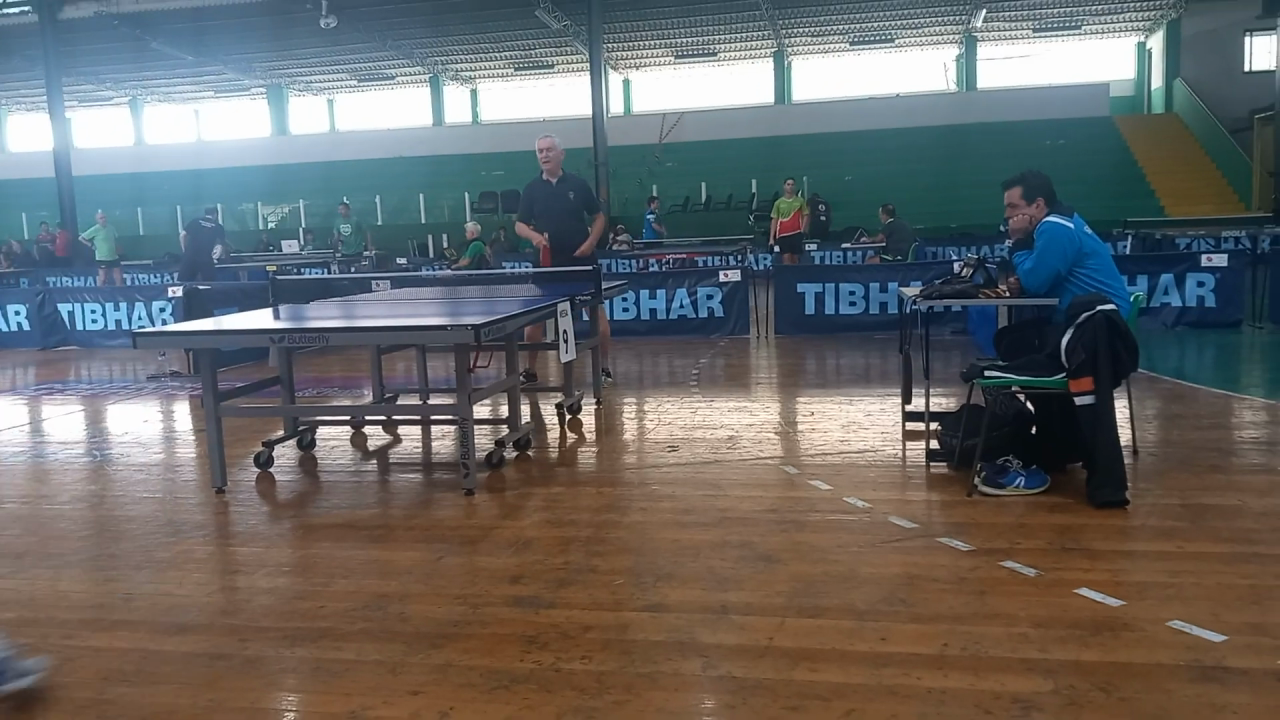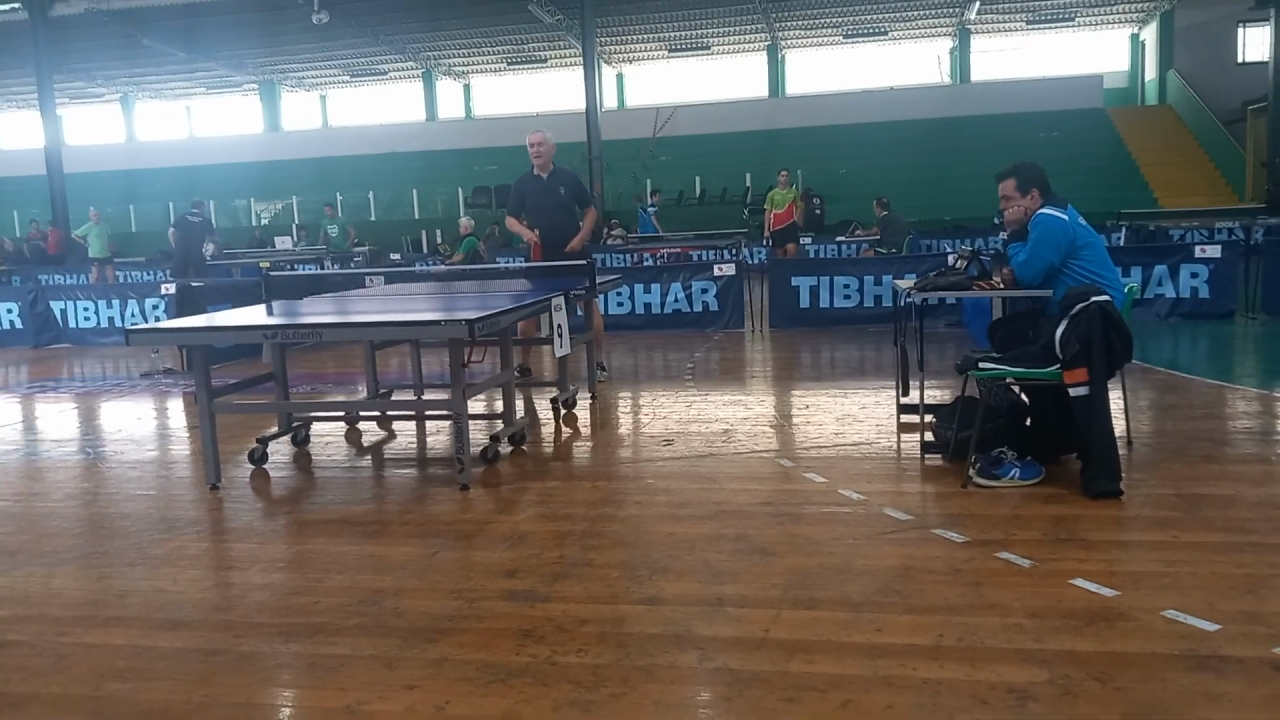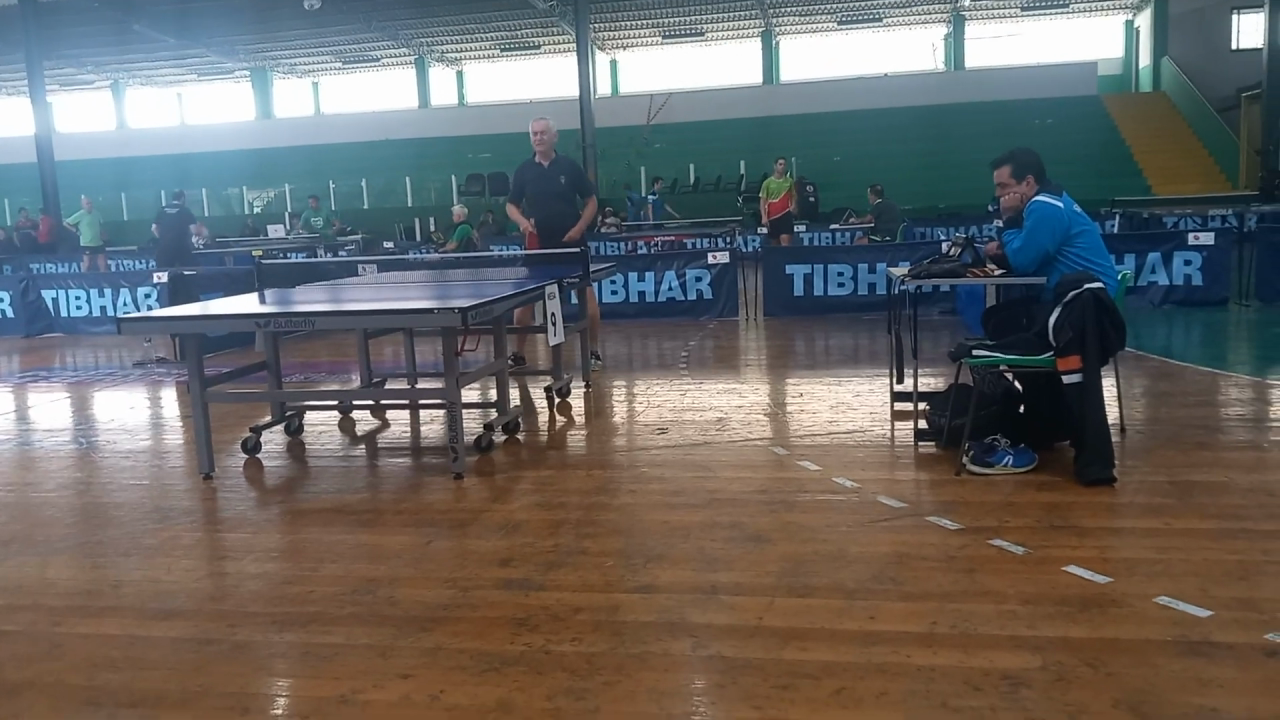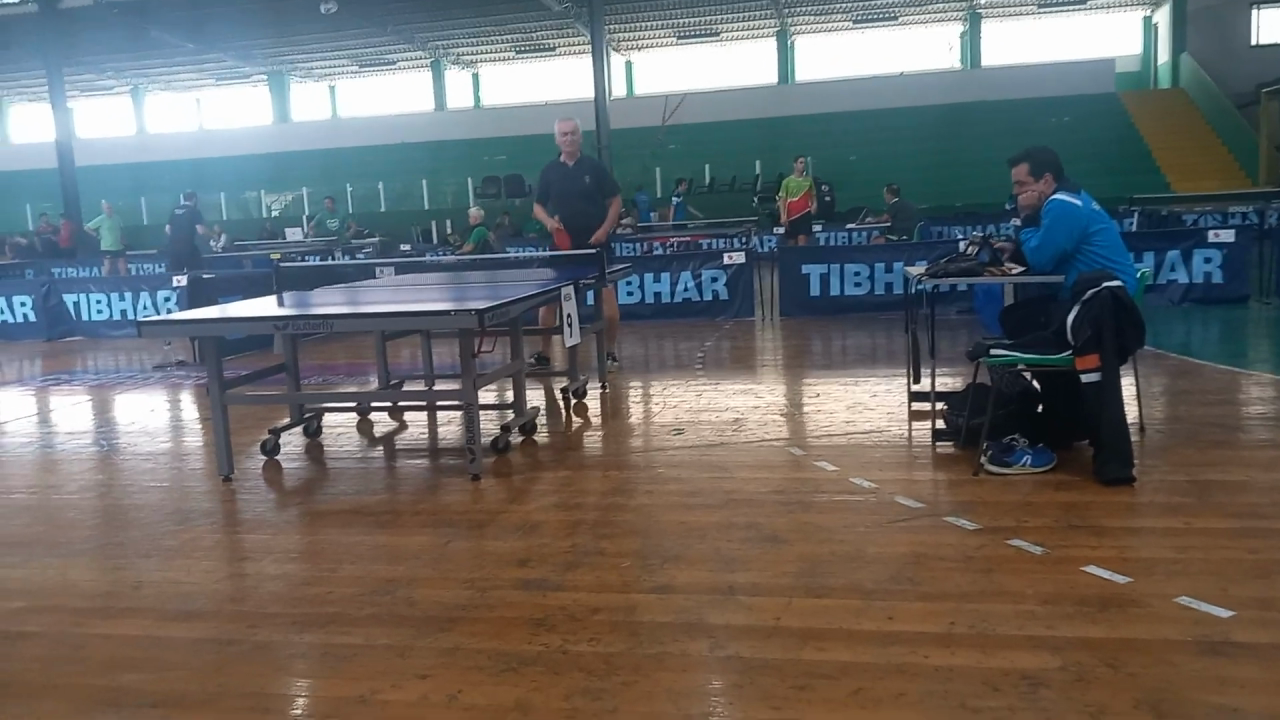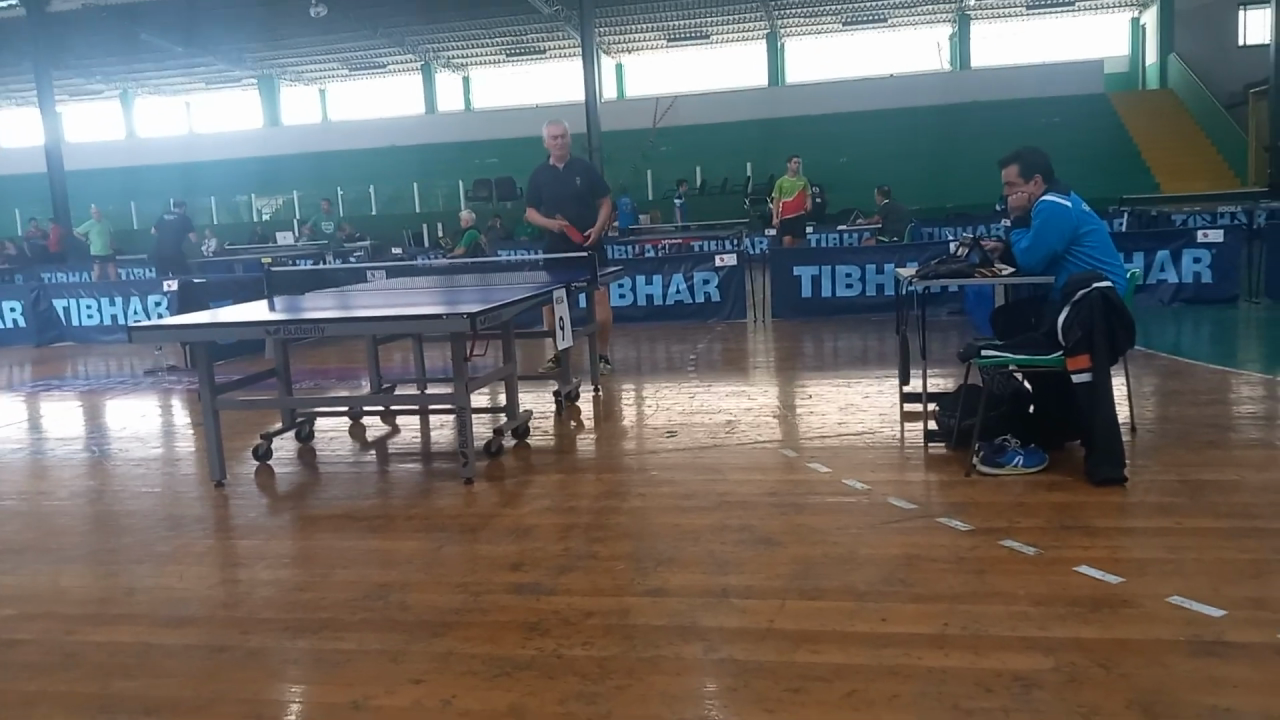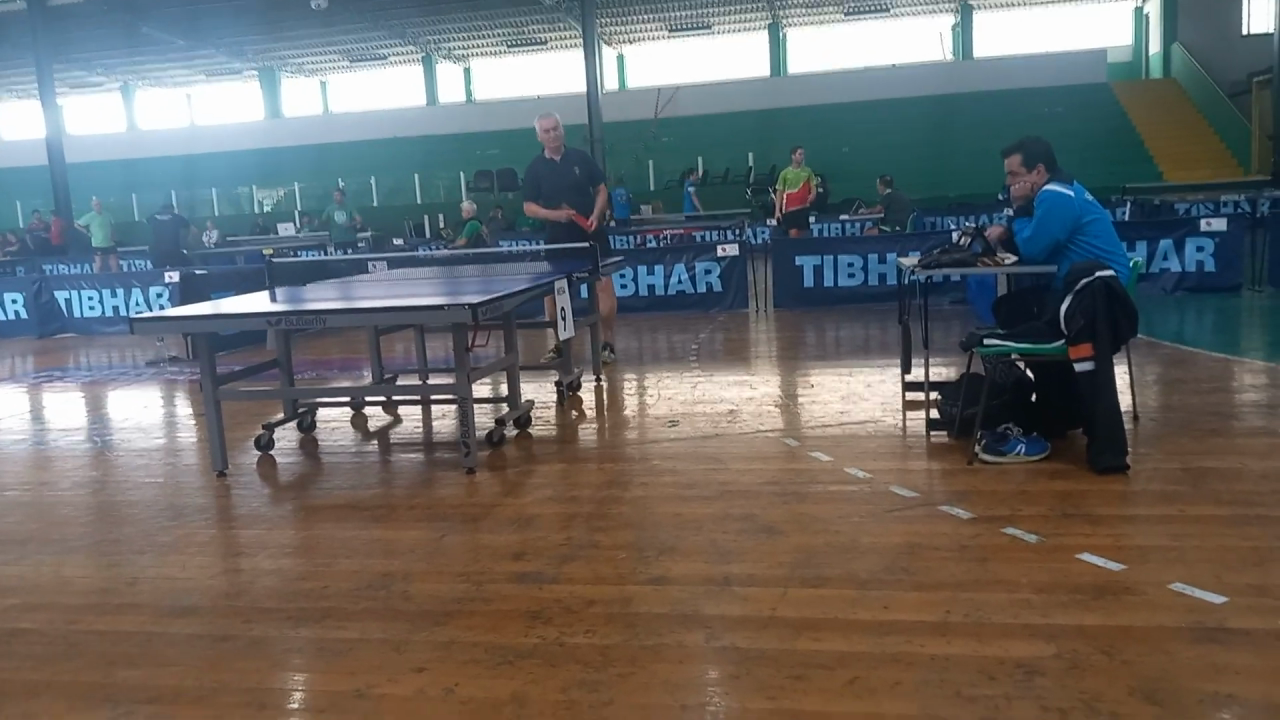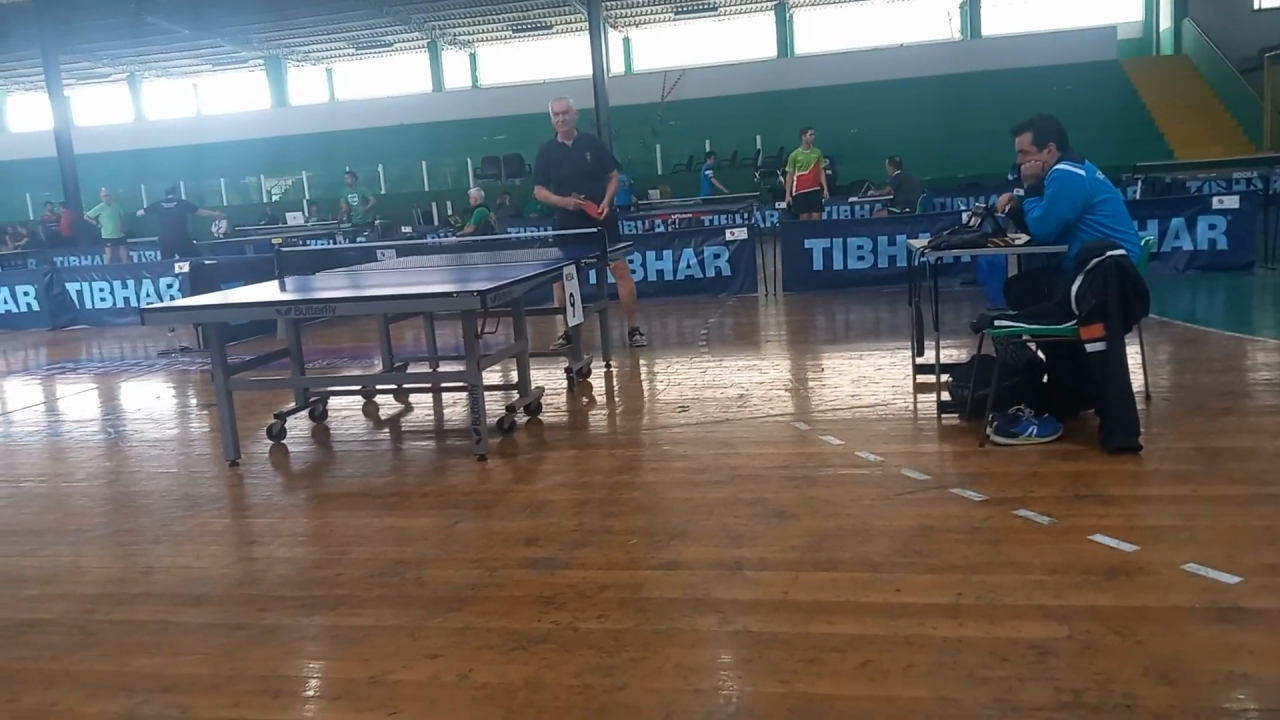
dt=0.2s
person 1, frame 1
left shoulder: (1055, 229)
right shoulder: (1058, 224)
left elbow: (1034, 282)
right elbow: (1039, 280)
left wrist: (1019, 241)
right wrist: (1020, 283)
left knee: (1014, 346)
right knee: (1010, 339)
person 1, frame 2
left shoulder: (1050, 220)
right shoulder: (1052, 215)
left elbow: (1029, 274)
right elbow: (1034, 271)
left wrist: (1014, 233)
right wrist: (1014, 273)
left knee: (1009, 338)
right knee: (1005, 331)
person 1, frame 3
left shoulder: (1043, 208)
right shoulder: (1049, 204)
left elbow: (1023, 263)
right elbow: (1027, 260)
left wrist: (1011, 222)
right wrist: (1002, 251)
left hip: (1085, 306)
right hip: (1077, 301)
left knee: (1002, 325)
right knee: (997, 319)
person 1, frame 4
left shoulder: (1062, 207)
right shoulder: (1067, 201)
left elbow: (1040, 260)
right elbow: (1045, 257)
left wrist: (1028, 219)
right wrist: (1016, 251)
left hip: (1104, 303)
left knee: (1019, 322)
right knee: (1016, 316)
person 1, frame 5
left shoulder: (1052, 208)
right shoulder: (1057, 202)
left elbow: (1030, 262)
right elbow: (1034, 258)
left wrist: (1019, 220)
right wrist: (1005, 250)
left hip: (1094, 305)
right hip: (1089, 300)
left knee: (1009, 323)
right knee: (1007, 318)
right ankle: (1057, 423)
person 1, frame 6
left shoulder: (1055, 197)
right shoulder: (1060, 192)
left elbow: (1032, 252)
right elbow: (1033, 246)
left wrist: (1021, 209)
right wrist: (1008, 235)
left knee: (1011, 312)
right knee: (1010, 307)
right ankle: (1060, 411)
person 1, frame 7
left shoulder: (1066, 176)
right shoulder: (1071, 170)
left elbow: (1042, 231)
right elbow: (1042, 223)
left wrist: (1032, 187)
right wrist: (1017, 206)
left knee: (1022, 294)
right knee: (1020, 287)
left ankle: (1065, 399)
right ankle: (1072, 392)
person 2, frame 1
left shoulder: (578, 184)
right shoulder: (531, 189)
left elbow: (599, 217)
right elbow: (520, 225)
left wrist: (590, 242)
right wrist: (534, 236)
left hip: (580, 261)
right hip: (548, 263)
left knee: (597, 312)
left ankle: (604, 369)
right ankle: (530, 371)
person 2, frame 2
left shoulder: (569, 179)
right shoulder: (522, 184)
left elbow: (590, 211)
right elbow: (510, 219)
left wrist: (581, 238)
right wrist: (525, 232)
left hip: (573, 255)
right hip: (540, 257)
left ankle: (599, 363)
right ankle: (524, 366)
person 2, frame 3
left shoulder: (570, 167)
right shoulder: (523, 171)
left elbow: (591, 201)
right elbow: (511, 205)
left wrist: (579, 228)
right wrist: (522, 222)
left hip: (570, 244)
right hip: (538, 246)
left knee: (587, 296)
left ankle: (594, 352)
right ankle: (518, 354)
person 2, frame 4
left shoulder: (595, 167)
right shoulder: (549, 171)
left elbow: (615, 202)
right elbow: (538, 206)
left wrist: (605, 230)
right wrist: (548, 222)
left hip: (594, 244)
left knee: (606, 296)
left ankle: (610, 352)
right ankle: (544, 353)
person 2, frame 5
left shoulder: (585, 168)
right shoulder: (538, 175)
left elbow: (605, 202)
right elbow: (530, 212)
left wrist: (598, 228)
right wrist: (550, 223)
left hip: (589, 245)
right hip: (557, 248)
left knee: (600, 297)
left ankle: (603, 355)
right ankle: (559, 354)
person 2, frame 6
left shoulder: (581, 158)
right shoulder: (535, 168)
left elbow: (601, 190)
right elbow: (529, 207)
left wrist: (596, 215)
right wrist: (554, 214)
left hip: (591, 233)
right hip: (558, 237)
left knee: (604, 285)
left ankle: (607, 343)
right ankle: (559, 344)
person 2, frame 7
left shoulder: (593, 143)
right shoulder: (546, 152)
left elbow: (613, 176)
right elbow: (539, 190)
left wrist: (607, 201)
right wrist: (563, 201)
left hip: (601, 220)
right hip: (568, 223)
left knee: (621, 270)
left ankle: (633, 328)
right ankle: (569, 331)
